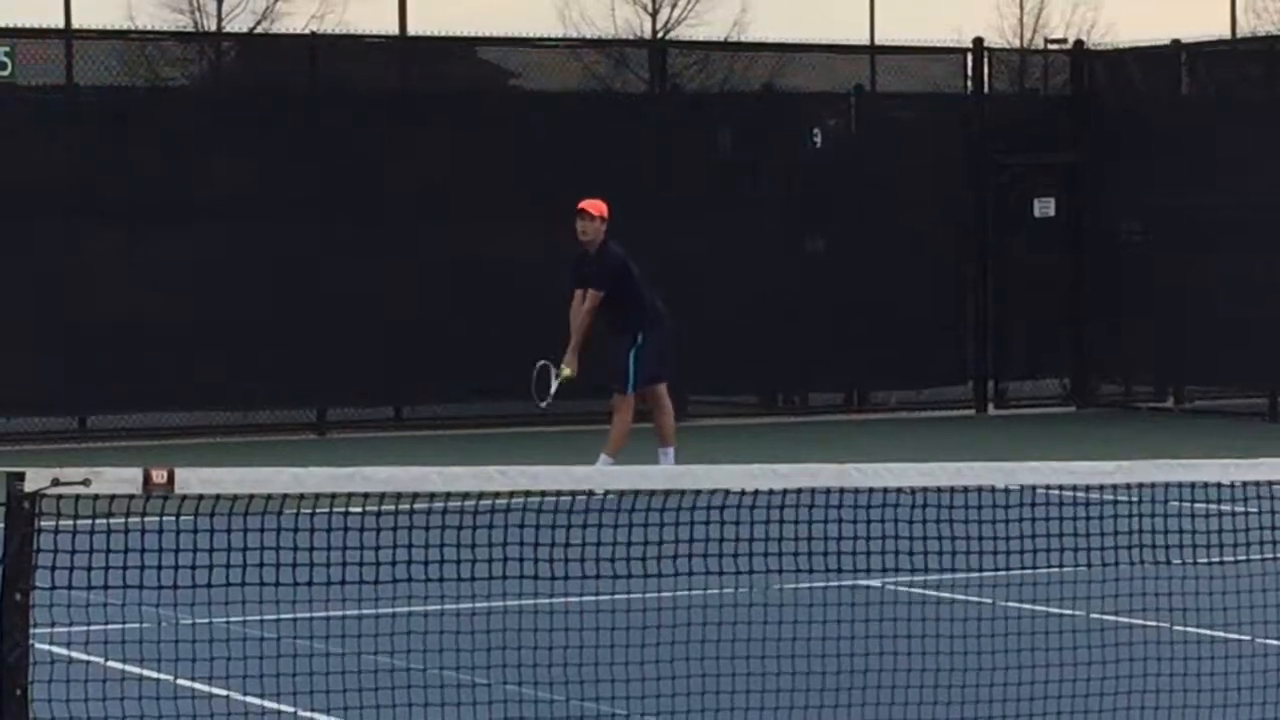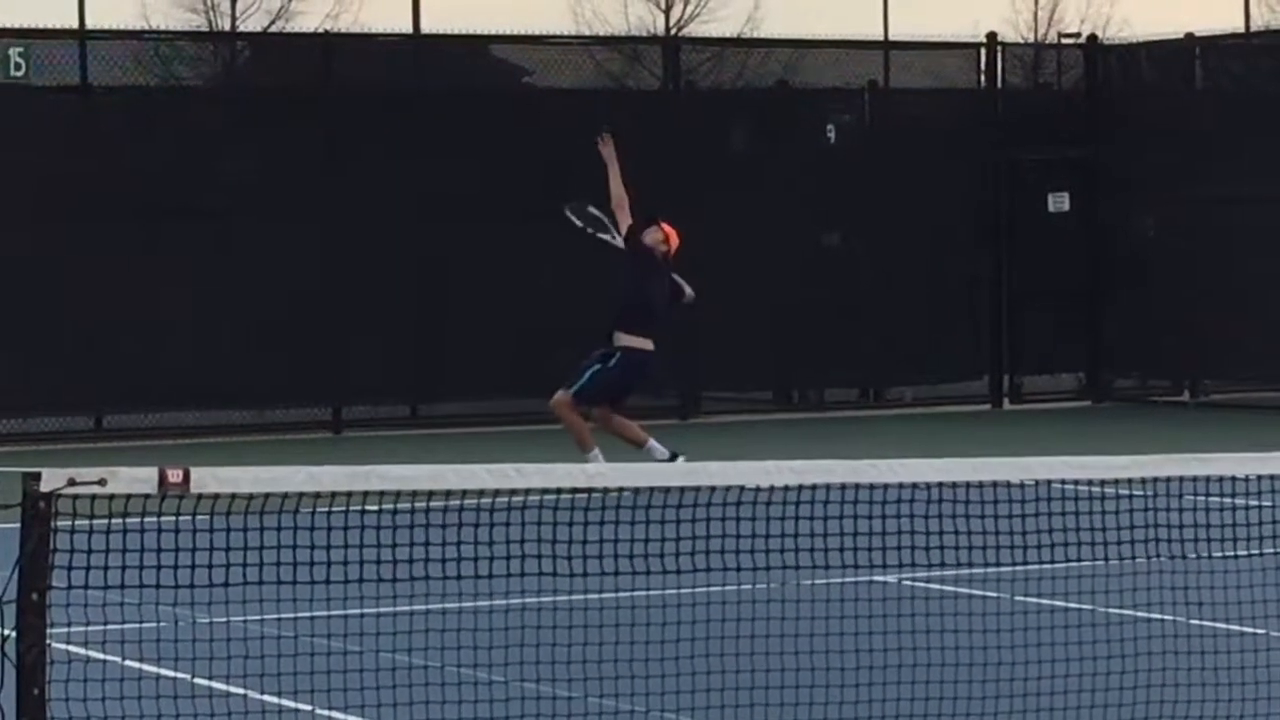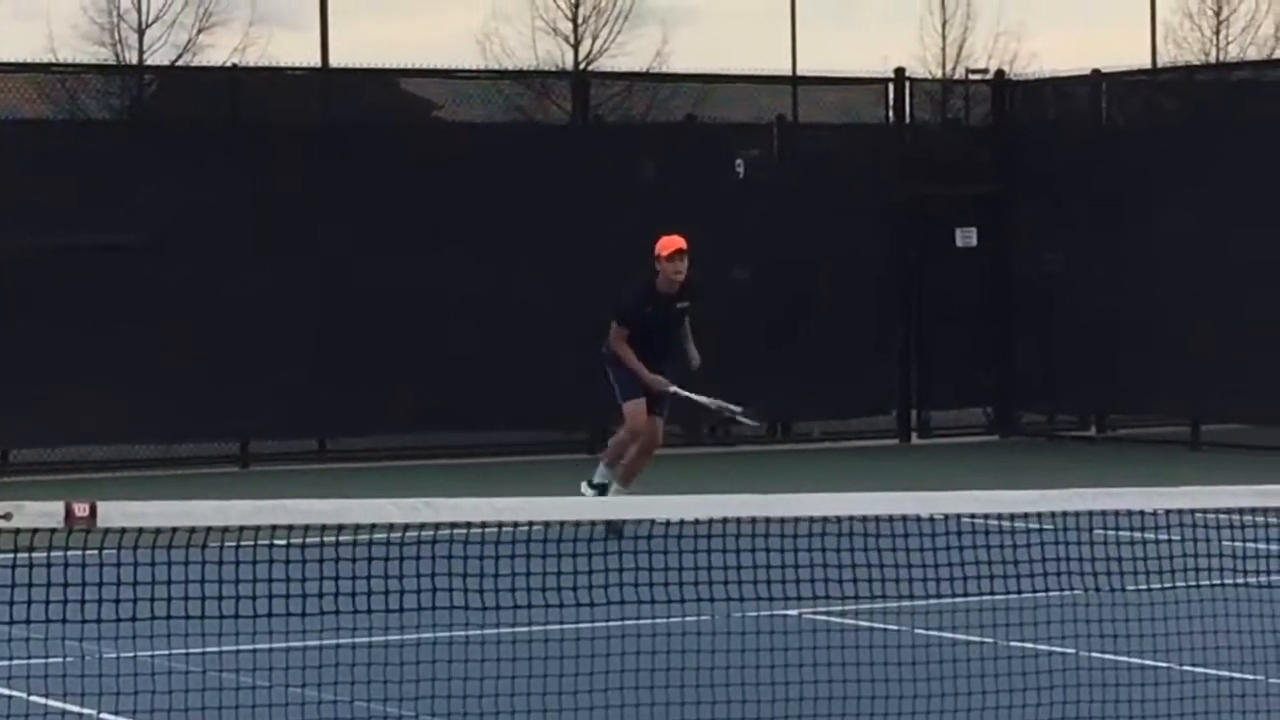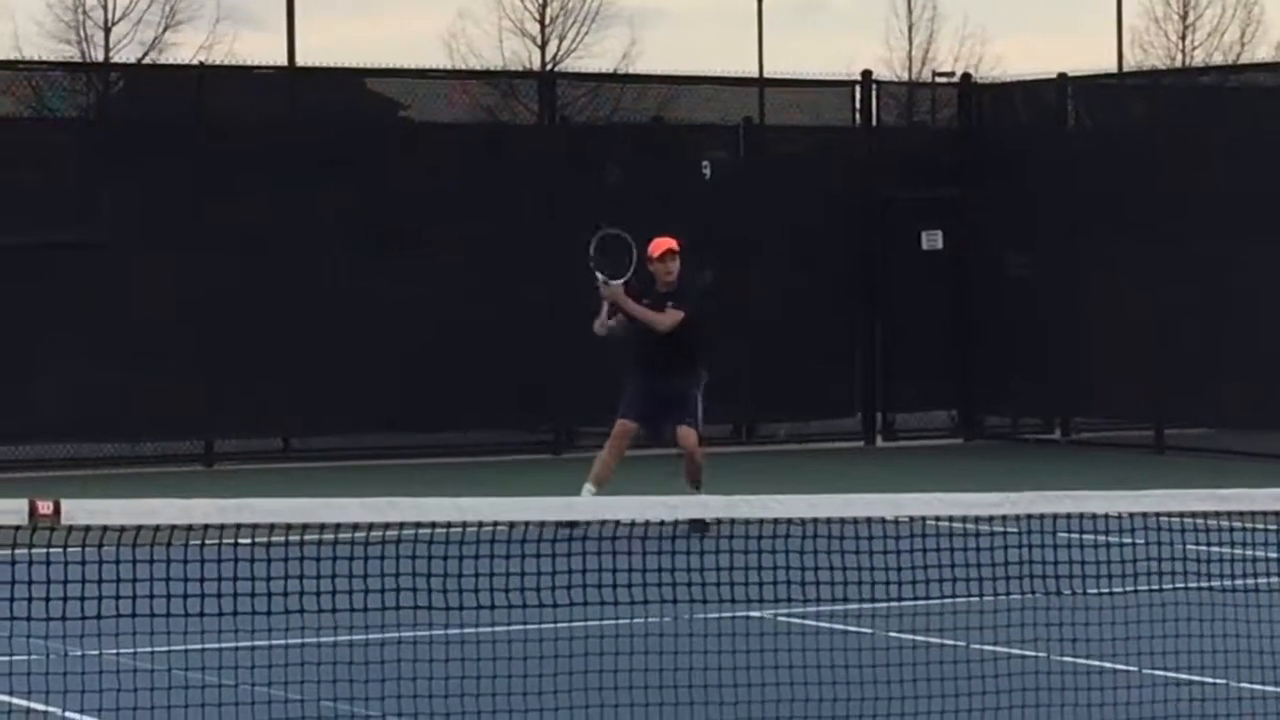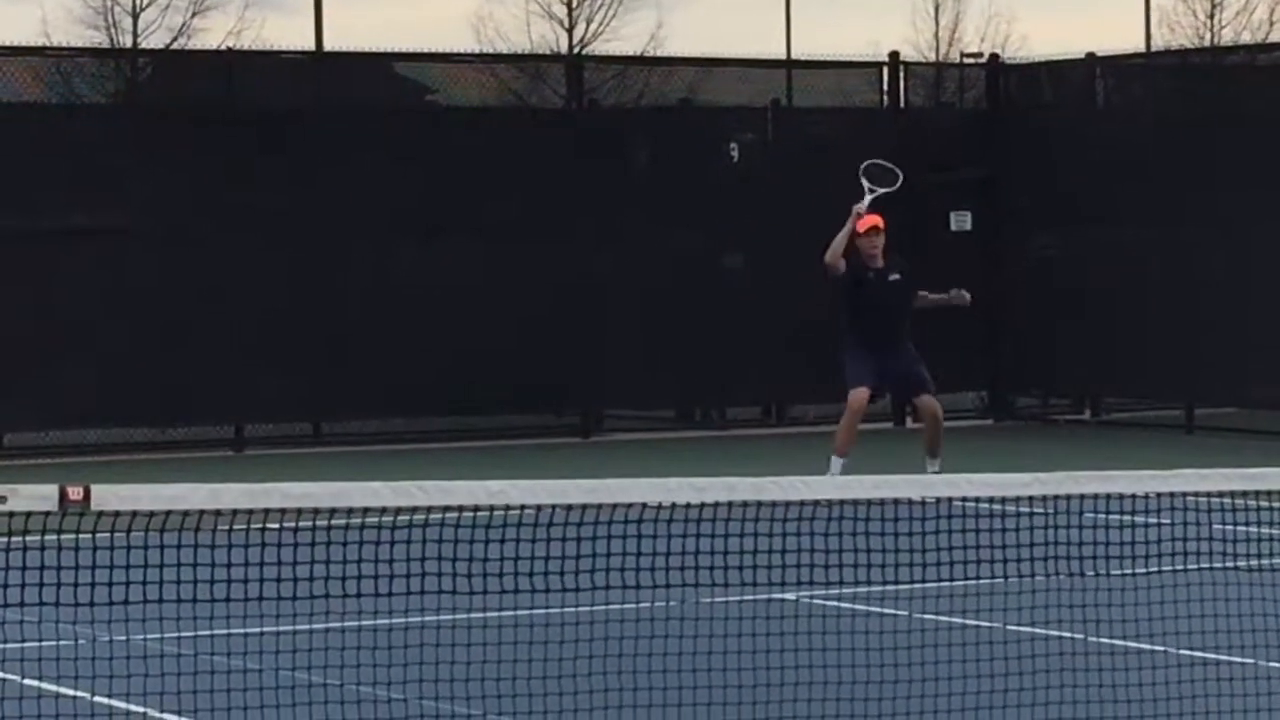
dt=1s
person 1, frame 1
left shoulder: (609, 258)
right shoulder: (583, 261)
left elbow: (589, 308)
right elbow: (577, 305)
left wrist: (572, 351)
right wrist: (573, 354)
left hip: (644, 329)
right hip: (634, 329)
left knee: (623, 400)
right knee: (656, 393)
left ankle: (602, 469)
right ankle: (668, 464)
person 1, frame 2
left shoulder: (644, 259)
right shoulder: (664, 276)
left elbow: (620, 206)
right elbow: (689, 295)
left wrist: (610, 160)
left hip: (626, 355)
right hip: (636, 356)
left knee: (562, 403)
right knee: (603, 414)
left ankle: (598, 468)
right ankle: (665, 457)
person 1, frame 3
left shoulder: (685, 290)
right shoulder: (638, 298)
right elbow: (615, 343)
left wrist: (690, 346)
right wrist: (646, 376)
left hip: (657, 364)
right hip: (627, 359)
left knee: (651, 438)
right knee: (637, 425)
left ankle: (615, 496)
right ankle: (600, 478)
person 1, frame 4
left shoulder: (685, 296)
right shoulder: (649, 294)
left elbow: (664, 325)
right elbow: (622, 324)
left wrist: (628, 304)
right wrist: (604, 325)
left hip: (682, 380)
right hip: (645, 378)
left knee: (689, 444)
right knee: (619, 436)
person 1, frame 5
left shoulder: (898, 271)
right shoulder: (852, 269)
left elbow: (918, 302)
right elbow: (830, 260)
left wrist: (949, 298)
right wrist: (852, 221)
left hip: (900, 352)
right hip: (863, 354)
left knee: (932, 412)
right knee: (856, 404)
left ankle: (934, 470)
right ankle: (833, 474)
